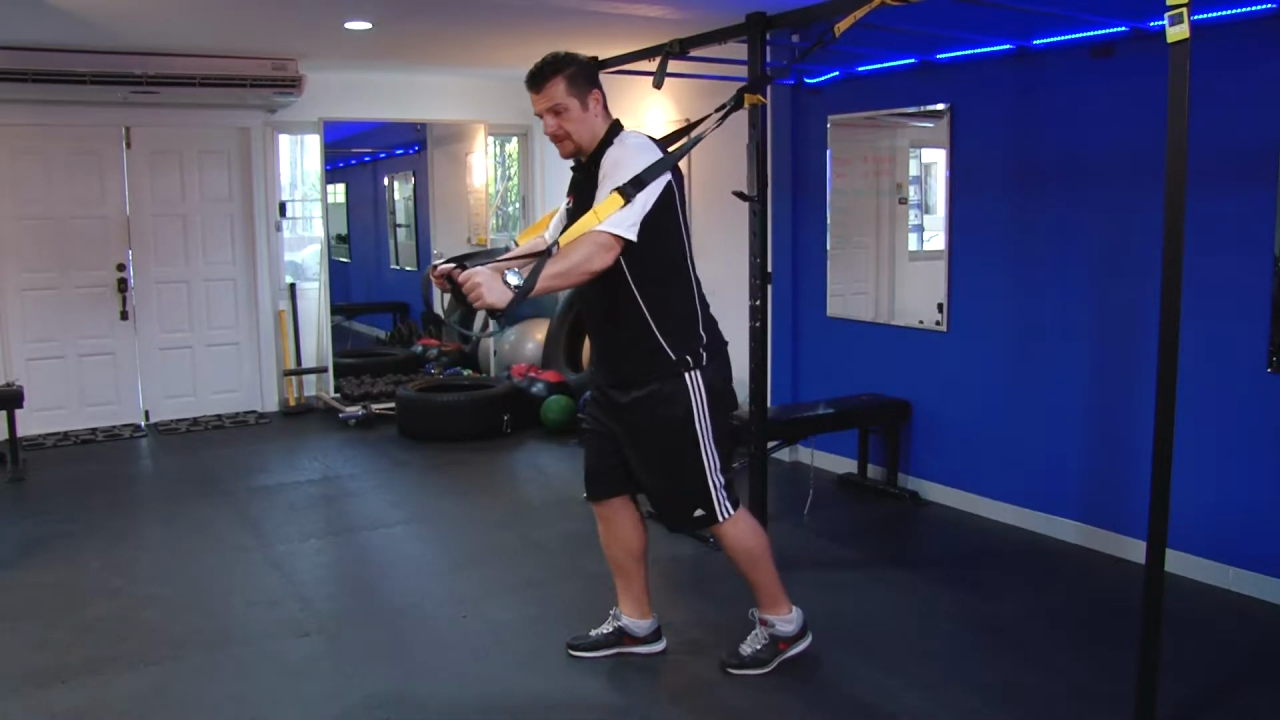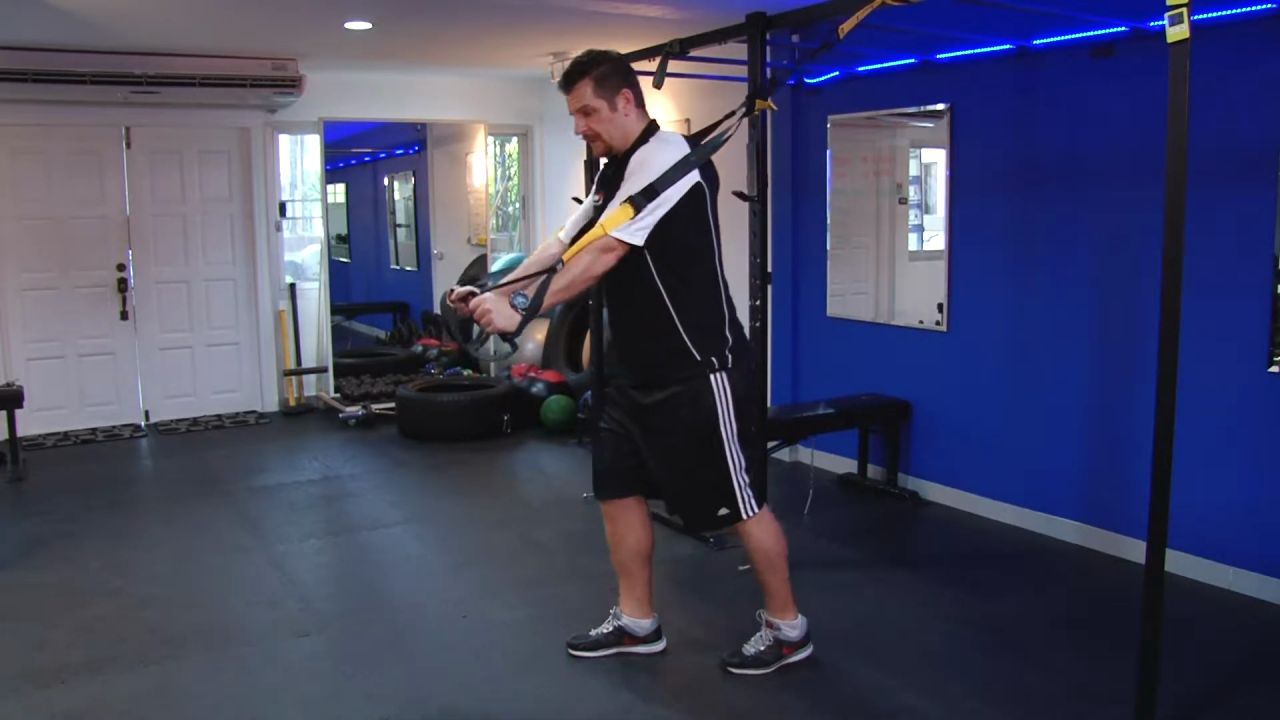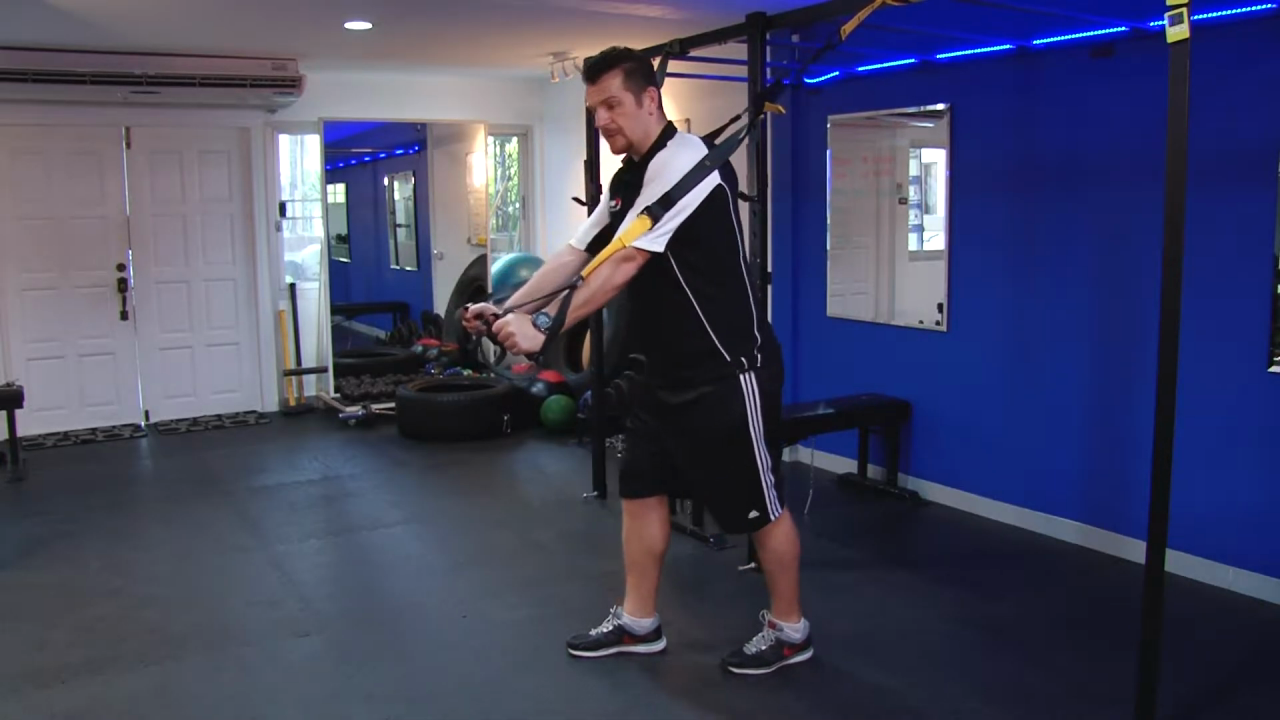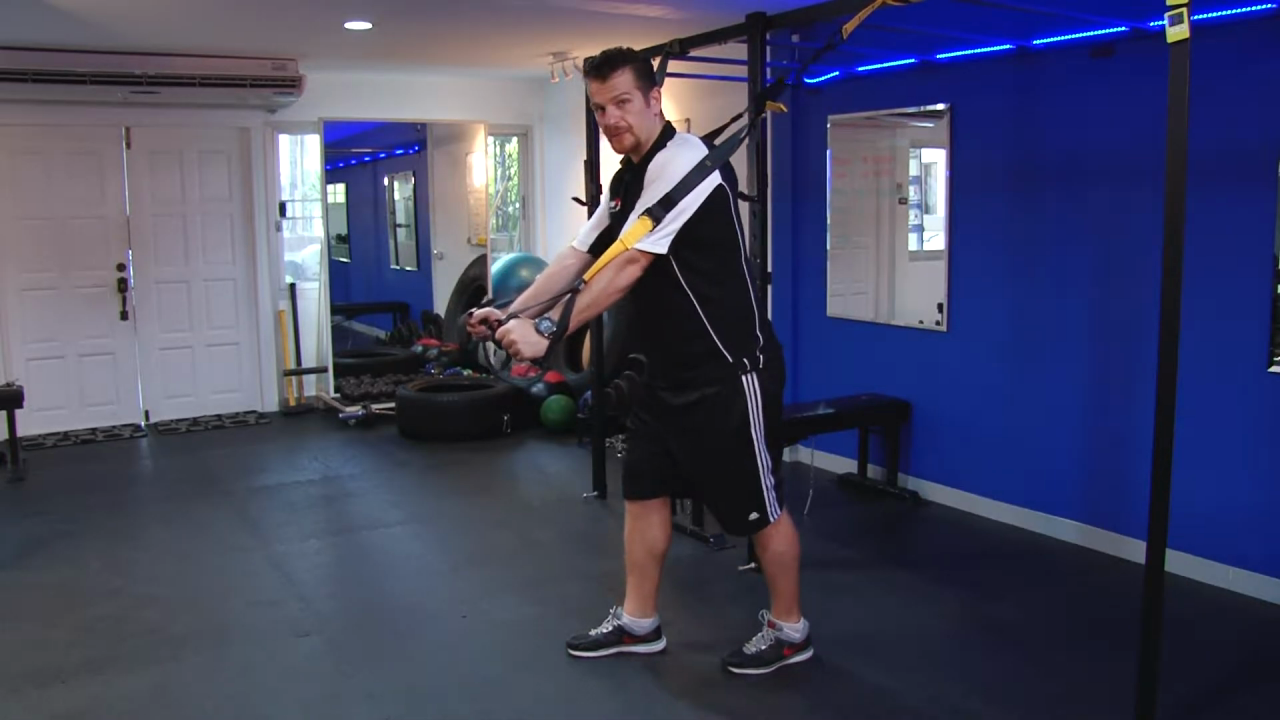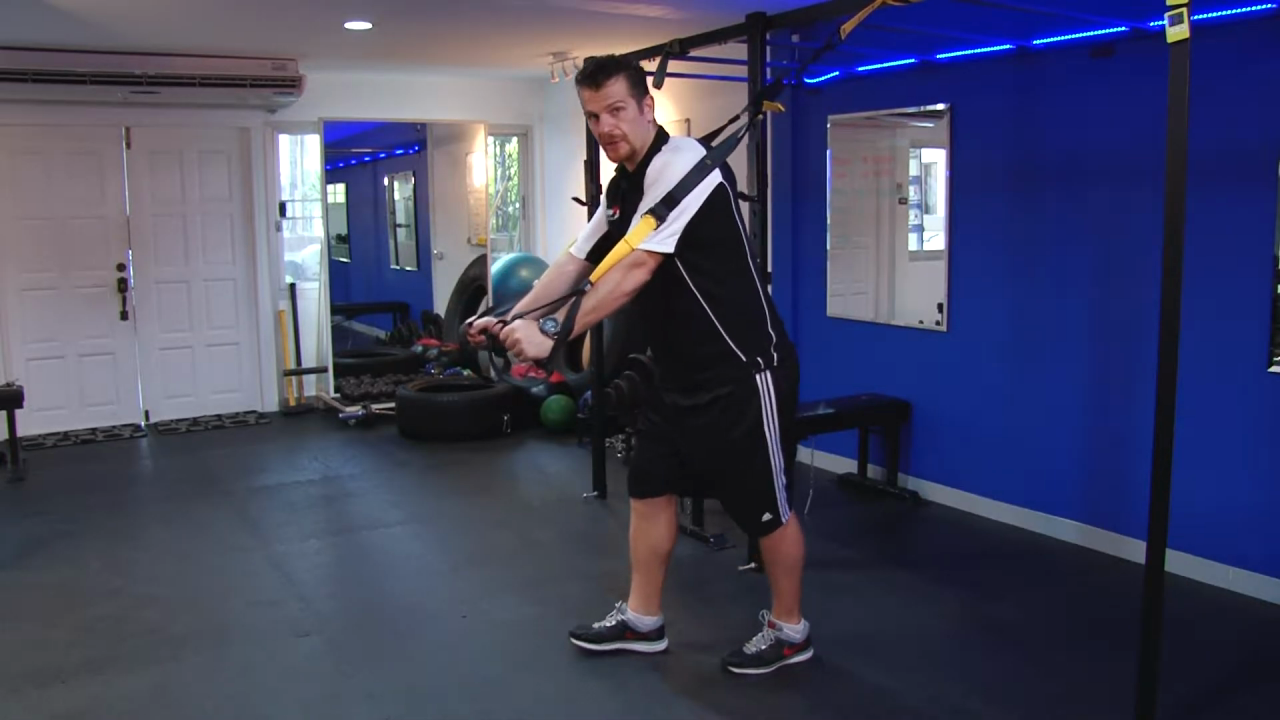
dt=0.3s
person 1, frame 1
left shoulder: (631, 157)
right shoulder: (586, 172)
left elbow: (600, 250)
right elbow: (549, 246)
left wrist: (512, 285)
right wrist: (475, 273)
left hip: (676, 367)
right hip: (618, 368)
left knee: (707, 504)
right knee: (607, 492)
left ankle: (782, 621)
right ankle: (637, 622)
person 1, frame 2
left shoulder: (664, 158)
right shoulder: (615, 174)
left elbow: (604, 254)
right elbow: (563, 247)
left wrist: (520, 307)
right wrist: (491, 293)
left hip: (700, 370)
right hip: (640, 370)
left knee: (737, 502)
right knee: (618, 490)
left ankle: (787, 627)
right ankle: (637, 622)
person 1, frame 3
left shoulder: (684, 161)
right shoulder: (629, 178)
left elbow: (623, 263)
right elbow: (576, 254)
left wrist: (545, 325)
right wrist: (508, 309)
left hip: (726, 370)
right hip: (668, 370)
left knee: (758, 504)
right knee: (640, 491)
left ankle: (789, 629)
right ankle: (638, 622)
person 1, frame 4
left shoulder: (682, 161)
right shoulder: (627, 180)
left elbow: (627, 266)
right elbow: (577, 257)
left wrist: (547, 329)
right wrist: (511, 314)
left hip: (729, 370)
right hip: (669, 370)
left knee: (756, 504)
right knee: (643, 492)
left ankle: (788, 629)
right ankle: (638, 622)
person 1, frame 5
left shoulder: (679, 164)
right shoulder: (622, 188)
left elbow: (635, 270)
right elbow: (574, 263)
left wrist: (553, 331)
right wrist: (510, 320)
left hip: (742, 369)
right hip: (681, 373)
left knee: (766, 506)
right knee: (649, 489)
left ankle: (789, 628)
right ankle: (642, 619)
